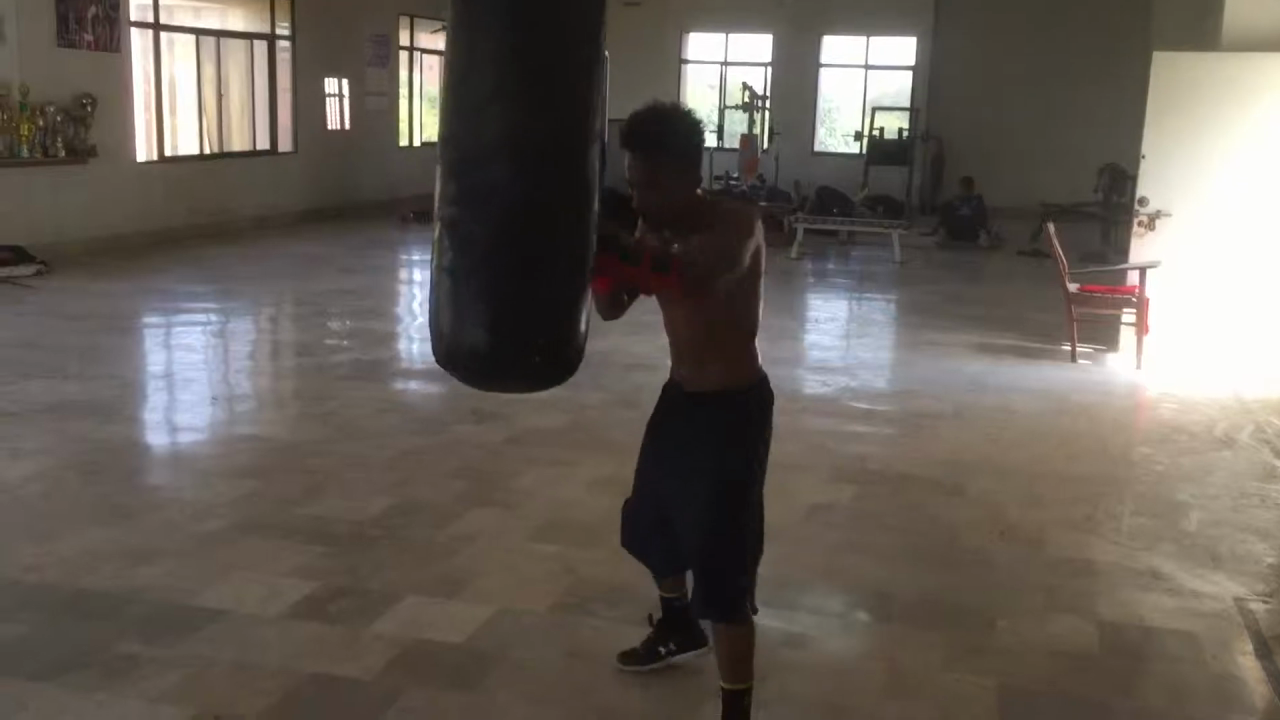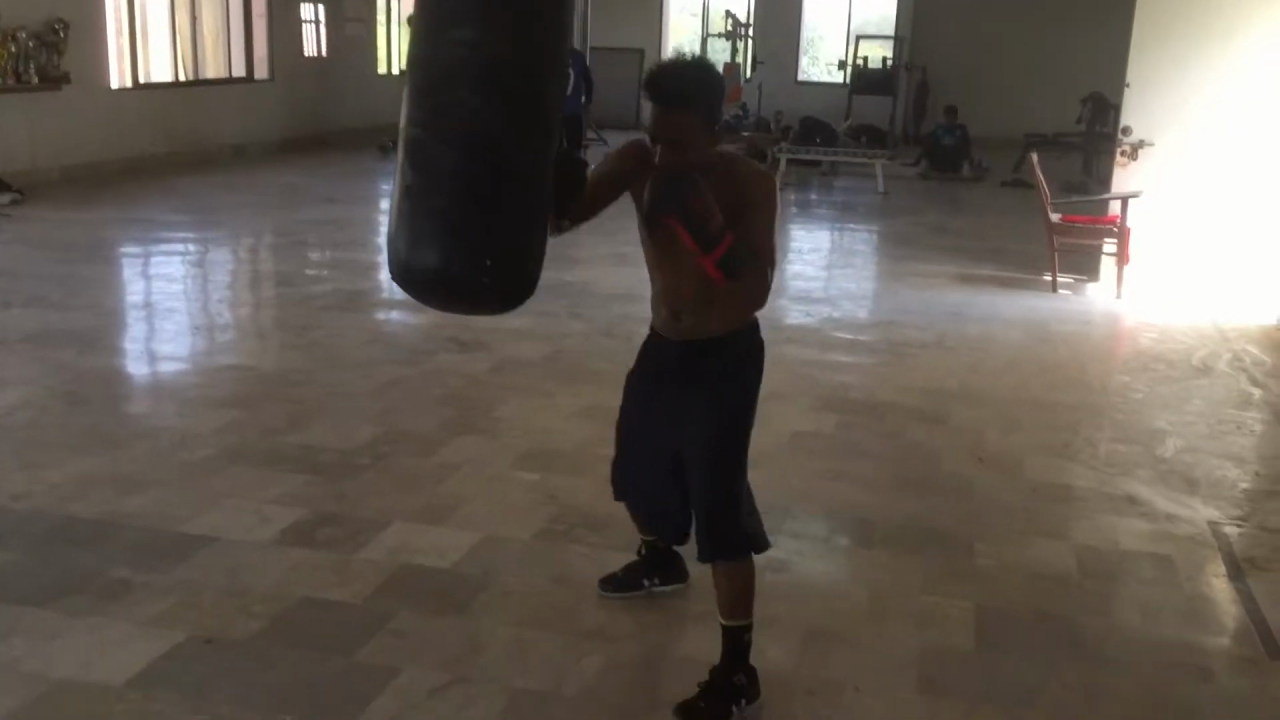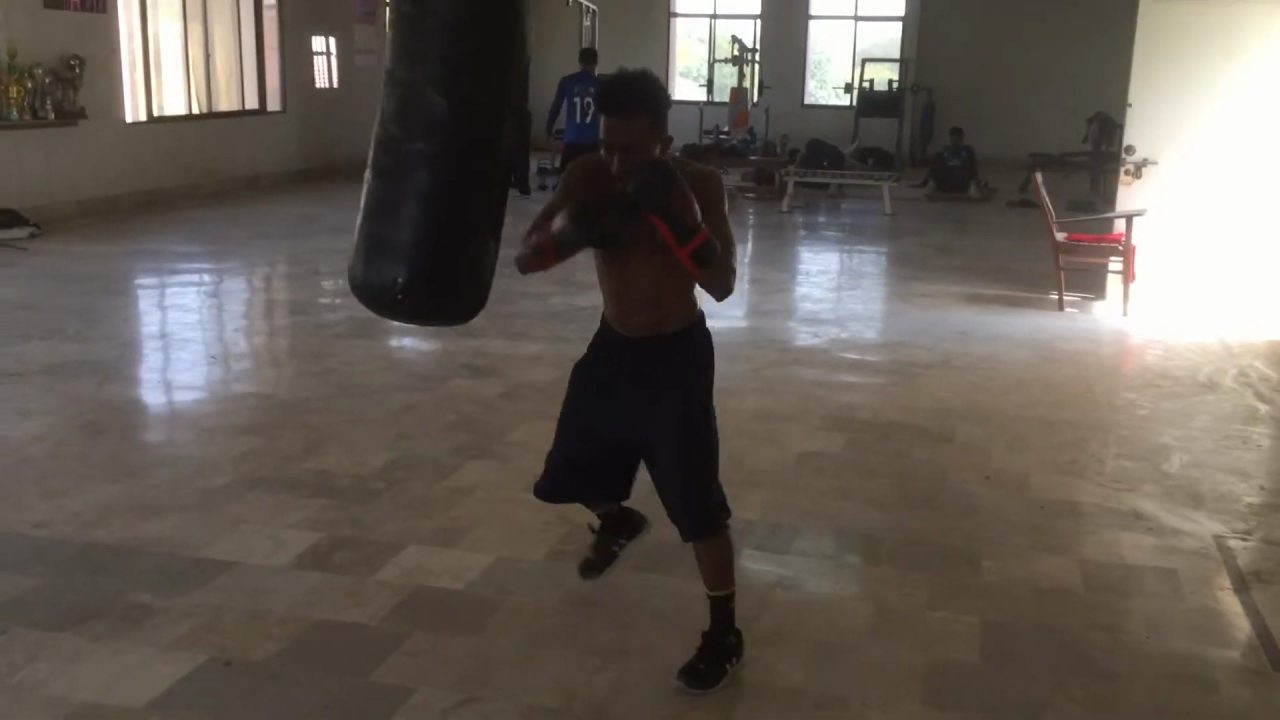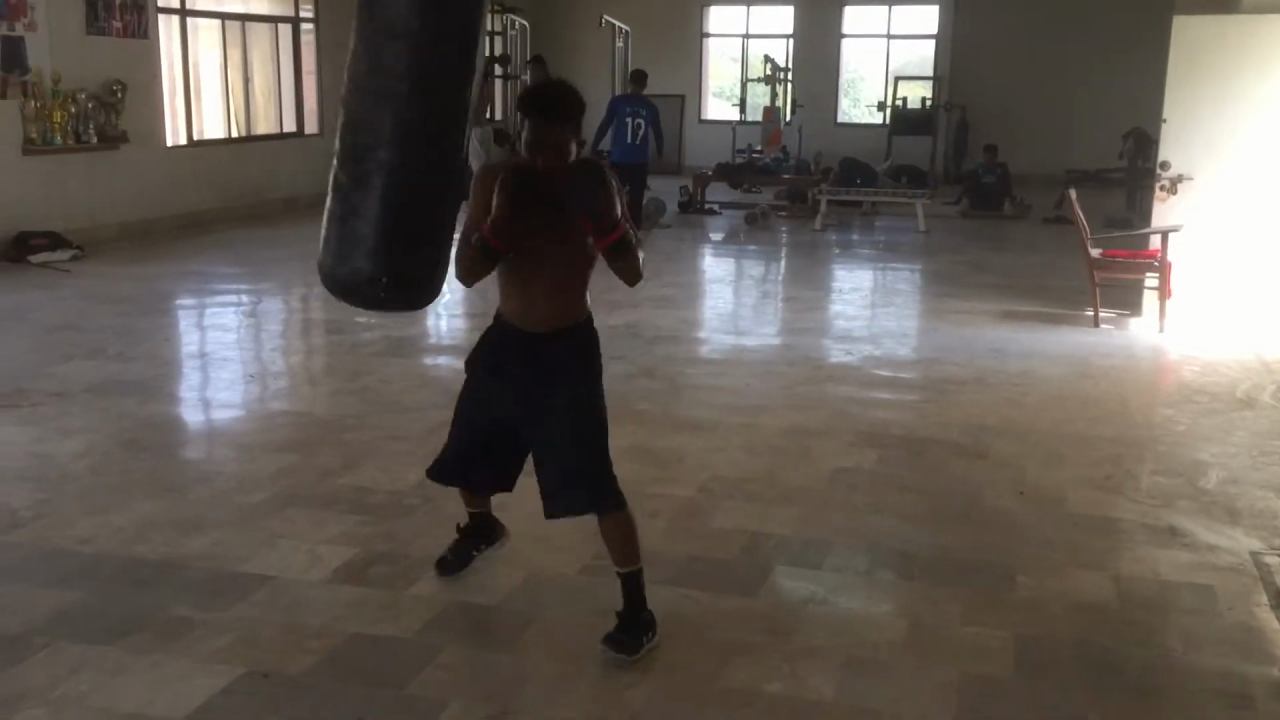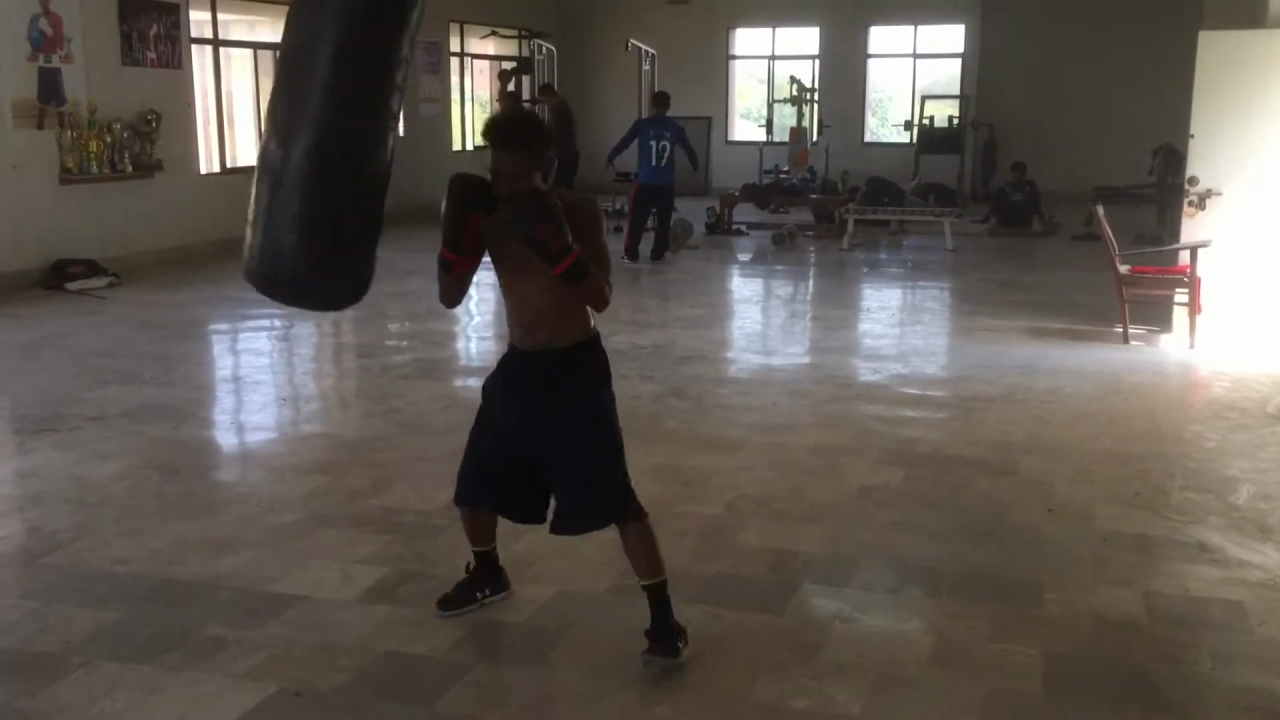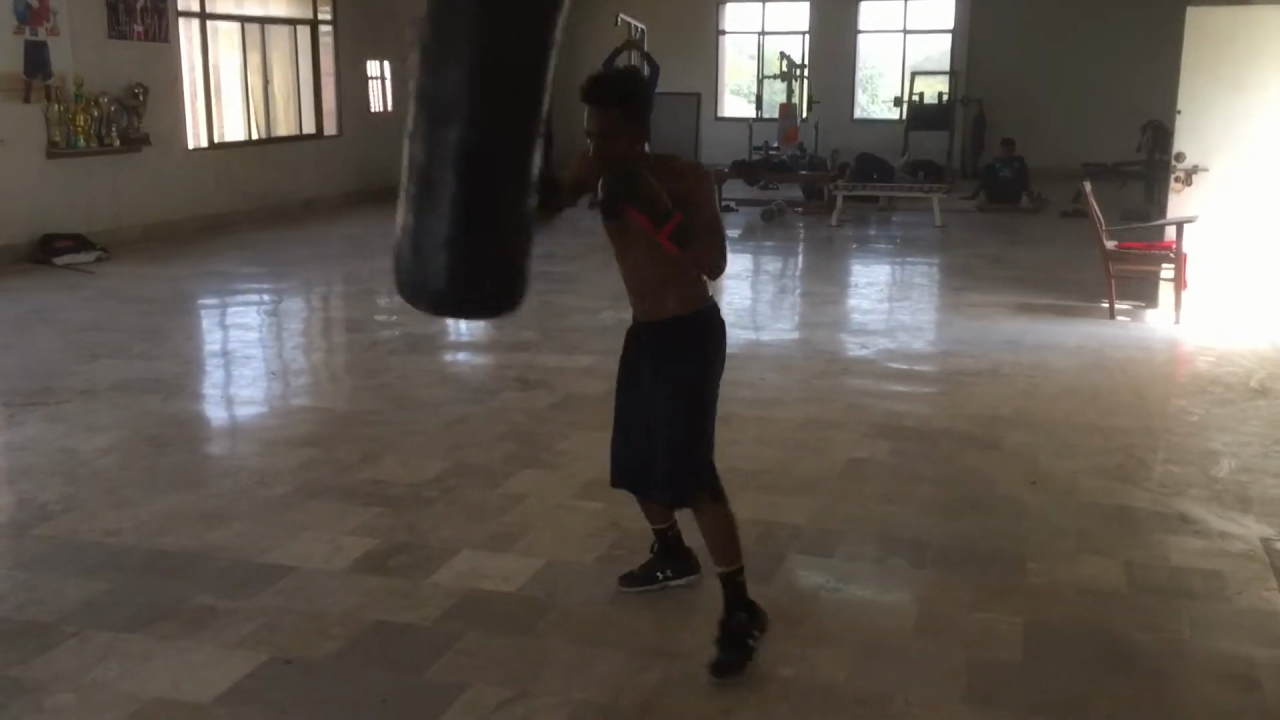
dt=0.7s
person 1, frame 1
left shoulder: (735, 223)
right shoulder: (652, 225)
left elbow: (710, 286)
right elbow: (610, 309)
left wrist: (629, 252)
left hip: (734, 410)
right hip: (679, 398)
left knee: (720, 571)
right knee: (648, 522)
right ankle: (675, 628)
person 1, frame 2
left shoulder: (750, 183)
right shoulder: (635, 161)
left elbow: (756, 290)
right elbow: (564, 216)
left wrist: (704, 224)
left hip: (728, 357)
right hip: (661, 348)
left knee: (721, 511)
right knee: (641, 468)
right ankle: (660, 560)
person 1, frame 3
left shoulder: (699, 184)
right shoulder: (587, 177)
left elbow: (722, 284)
right elbow: (524, 259)
left wrist: (681, 216)
right wrist: (570, 236)
left hip: (680, 353)
right hip: (613, 345)
left knee: (694, 499)
right knee: (573, 471)
left ankle: (724, 633)
right ankle: (615, 522)
person 1, frame 4
left shoulder: (593, 186)
right shoulder: (497, 180)
left elbow: (632, 274)
right elbow: (469, 274)
left wrist: (608, 223)
right wrist: (504, 217)
left hip: (571, 350)
right hip: (506, 344)
left knee: (593, 486)
right knee: (463, 459)
left ankle: (637, 610)
right ankle: (481, 527)
person 1, frame 5
left shoulder: (578, 211)
right shoulder: (485, 215)
left elbow: (601, 298)
right elbow: (449, 298)
left wrist: (559, 244)
right wrist: (456, 232)
left hip: (576, 366)
right hip: (517, 366)
left knee: (613, 496)
right knee: (475, 485)
left ankle: (665, 622)
right ankle: (487, 575)
person 1, frame 6
left shoulder: (687, 180)
right shoulder: (603, 173)
left elbow: (712, 264)
left wrist: (653, 208)
left hip: (691, 334)
right hip: (644, 334)
left knee: (688, 473)
right knee: (636, 463)
left ankle: (740, 612)
right ankle: (674, 556)
